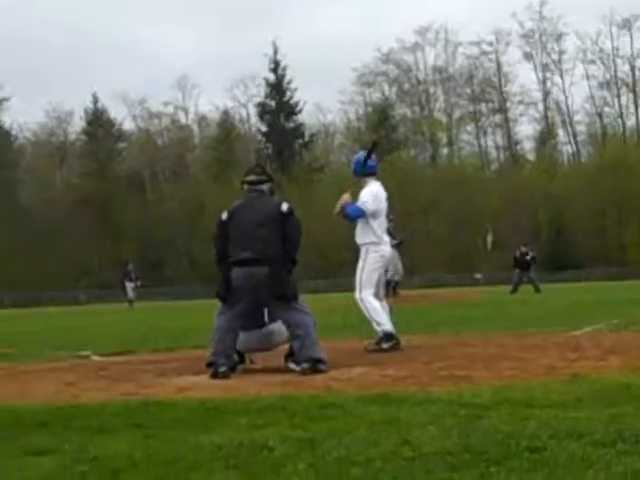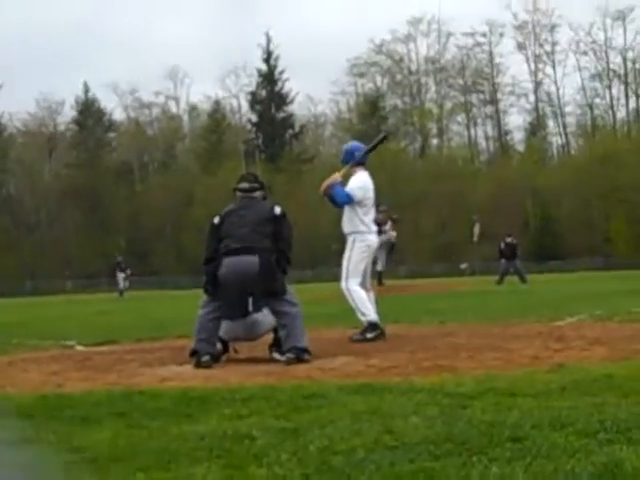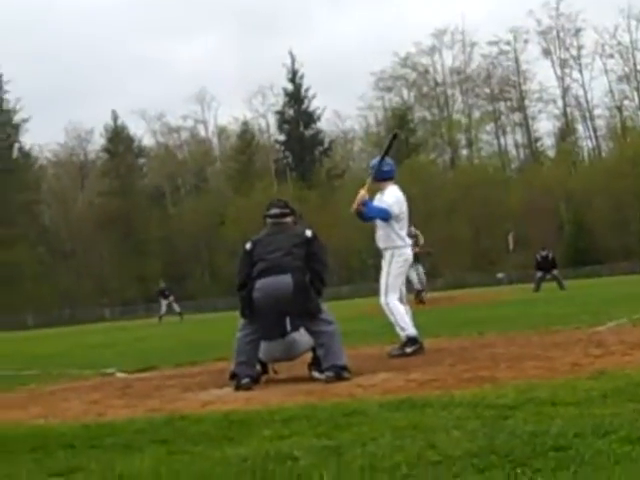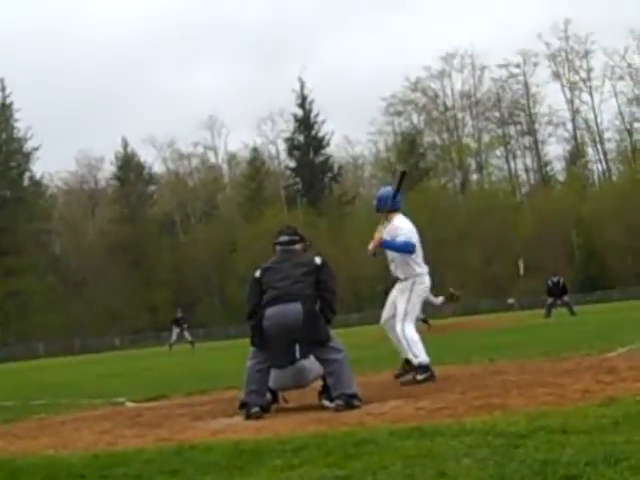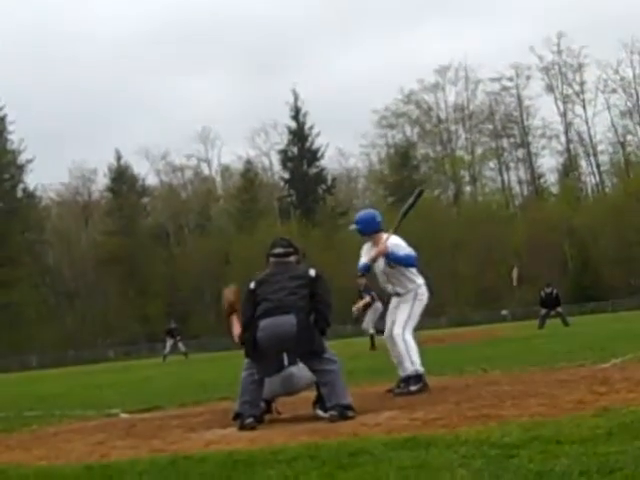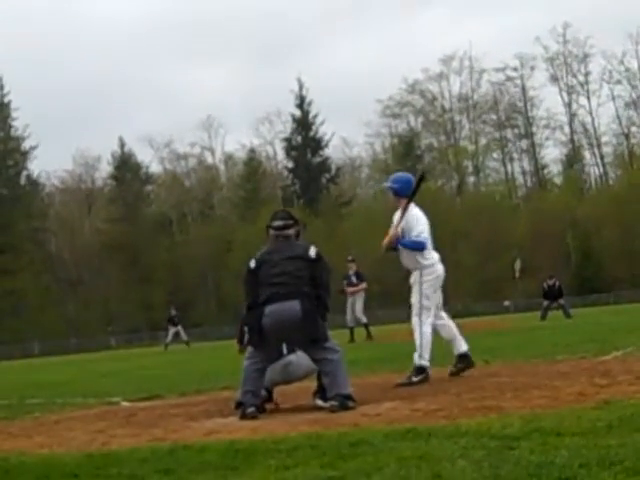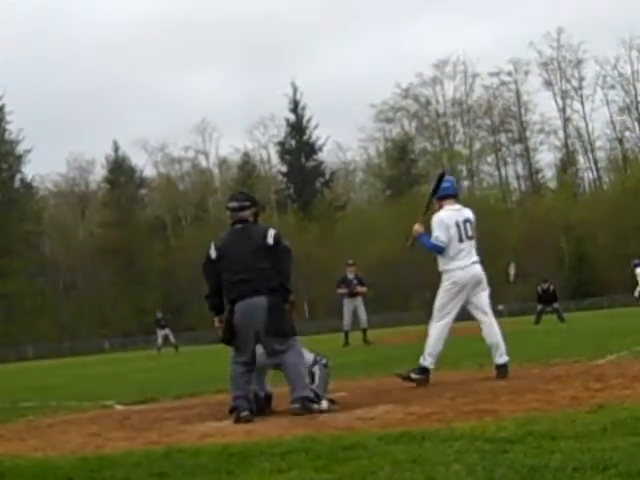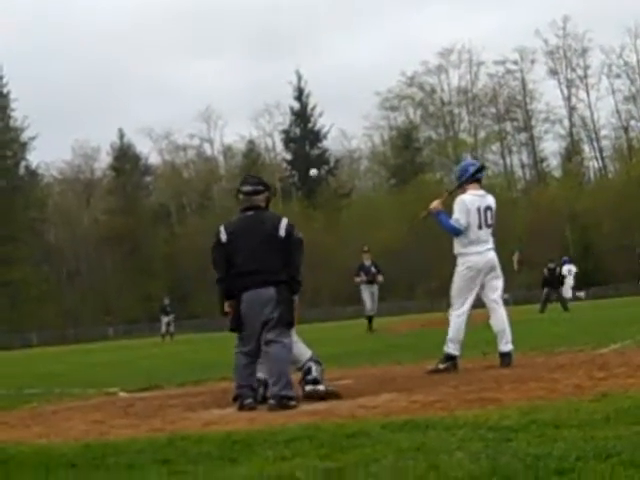
dt=0.5s
person 1, frame 1
left shoulder: (230, 212)
right shoulder: (282, 208)
left elbow: (220, 248)
right elbow: (292, 244)
left wrist: (226, 274)
right wrist: (285, 271)
left hip: (238, 272)
right hip: (271, 270)
left knee: (227, 317)
right knee: (297, 314)
left ankle: (220, 363)
right ankle: (310, 359)
person 1, frame 2
left shoulder: (223, 215)
right shoulder: (274, 211)
left elbow: (210, 251)
right elbow: (284, 245)
left wrist: (211, 278)
right wrist: (279, 272)
left hip: (227, 265)
right hip: (260, 263)
left knee: (210, 308)
right knee: (286, 306)
left ankle: (203, 352)
right ankle: (295, 350)
person 1, frame 3
left shoulder: (254, 242)
right shoulder: (305, 234)
left elbow: (243, 277)
right elbow: (318, 266)
left wrist: (247, 305)
right wrist: (314, 294)
left hip: (260, 287)
right hip: (293, 284)
left knee: (248, 330)
right knee: (323, 324)
left ankle: (243, 375)
right ankle: (334, 368)
person 1, frame 4
left shoulder: (263, 269)
right shoulder: (315, 261)
left elbow: (252, 305)
right elbow: (328, 293)
left wrist: (257, 333)
right wrist: (324, 321)
left hip: (270, 316)
right hip: (302, 312)
left knee: (258, 359)
right knee: (332, 352)
left ankle: (253, 404)
right ankle: (344, 396)
person 1, frame 5
left shoulder: (258, 281)
right shoulder: (309, 273)
left elbow: (246, 317)
right elbow: (322, 305)
left wrist: (248, 343)
right wrist: (319, 332)
left hip: (263, 328)
right hip: (296, 324)
left knee: (253, 370)
right knee: (326, 363)
left ankle: (247, 415)
right ankle: (338, 407)
person 1, frame 6
left shoulder: (258, 258)
right shoulder: (309, 251)
left elbow: (251, 295)
right elbow: (322, 287)
left wrist: (250, 325)
right wrist: (319, 316)
left hip: (267, 312)
right hip: (300, 309)
left knee: (255, 359)
right knee: (328, 352)
left ankle: (248, 404)
right ankle: (340, 397)
person 1, frame 7
left shoulder: (218, 246)
right shoulder: (269, 235)
left elbow: (213, 282)
right elbow: (284, 270)
left wrist: (218, 312)
right wrist: (284, 298)
left hip: (240, 309)
right hip: (268, 303)
left knee: (241, 359)
right knee: (287, 351)
left ankle: (242, 408)
right ankle: (302, 398)
person 1, frame 8
left shoulder: (227, 229)
right shoulder: (281, 224)
left elbow: (222, 267)
right elbow: (293, 262)
left wrist: (228, 297)
right wrist: (293, 291)
left hip: (245, 295)
right hip: (275, 292)
left knee: (245, 347)
right knee: (277, 343)
left ankle: (245, 396)
right ankle: (280, 395)
person 2, frame 1
left shoulder: (371, 190)
right shoulder: (375, 190)
left elbow: (357, 213)
right elbow: (360, 218)
left wrist: (346, 203)
right wrist: (345, 211)
left hip: (373, 249)
right hip: (379, 248)
left knee: (364, 294)
right knee: (376, 294)
left ankle: (388, 336)
right ankle: (387, 336)
person 2, frame 2
left shoulder: (360, 180)
right shoulder: (360, 179)
left elbow: (344, 199)
right elbow: (342, 203)
left wrist: (335, 184)
right wrist: (329, 193)
left hip: (360, 238)
right hip: (366, 237)
left knee: (349, 284)
right knee: (362, 284)
left ankle: (373, 326)
right ankle: (372, 326)
person 2, frame 3
left shoulder: (393, 194)
right shoulder: (382, 195)
left elbow: (384, 215)
right elbow: (368, 217)
left wrist: (365, 202)
right wrist: (359, 209)
left hip: (396, 252)
right hip: (393, 252)
left knee: (388, 298)
right knee: (398, 298)
left ankle: (412, 340)
right ankle: (410, 340)
person 2, frame 4
left shoulder: (401, 225)
right shoulder: (386, 225)
left elbow: (409, 247)
right elbow: (381, 245)
left wrist: (384, 242)
right wrist: (375, 246)
left hip: (414, 280)
right hip: (403, 281)
left knee: (403, 325)
right knee: (388, 321)
left ankle: (423, 368)
right ankle: (410, 360)
person 2, frame 5
left shoulder: (393, 242)
right shoulder: (367, 248)
left elbow: (412, 260)
right elbow: (361, 270)
left wrist: (387, 254)
right wrist: (371, 260)
left hip: (414, 293)
right hip: (398, 296)
left knee: (401, 333)
right knee: (391, 336)
left ankle: (418, 379)
right ankle: (406, 376)
person 2, frame 6
left shoulder: (414, 215)
right shoulder: (399, 214)
left elbow: (421, 244)
right elbow: (401, 245)
left wrist: (397, 240)
right wrist: (390, 242)
left hip: (427, 271)
right hip: (425, 270)
left knee: (421, 319)
right knee: (437, 315)
left ankle: (421, 369)
right ankle: (462, 355)
person 2, frame 7
left shoulder: (441, 217)
right shoulder: (468, 213)
left elbow: (438, 248)
left wrist: (420, 235)
left hip: (455, 275)
right hip: (475, 270)
left knee: (439, 322)
right knee: (486, 317)
left ankle: (423, 369)
right ankle: (501, 364)
person 2, frame 8
left shoulder: (463, 200)
right shoulder: (490, 199)
left elbow: (456, 229)
left wrist: (438, 212)
left hip: (469, 260)
right hip: (489, 257)
left knee: (459, 309)
right knee: (496, 304)
left ankle: (451, 356)
right ankle: (506, 352)
